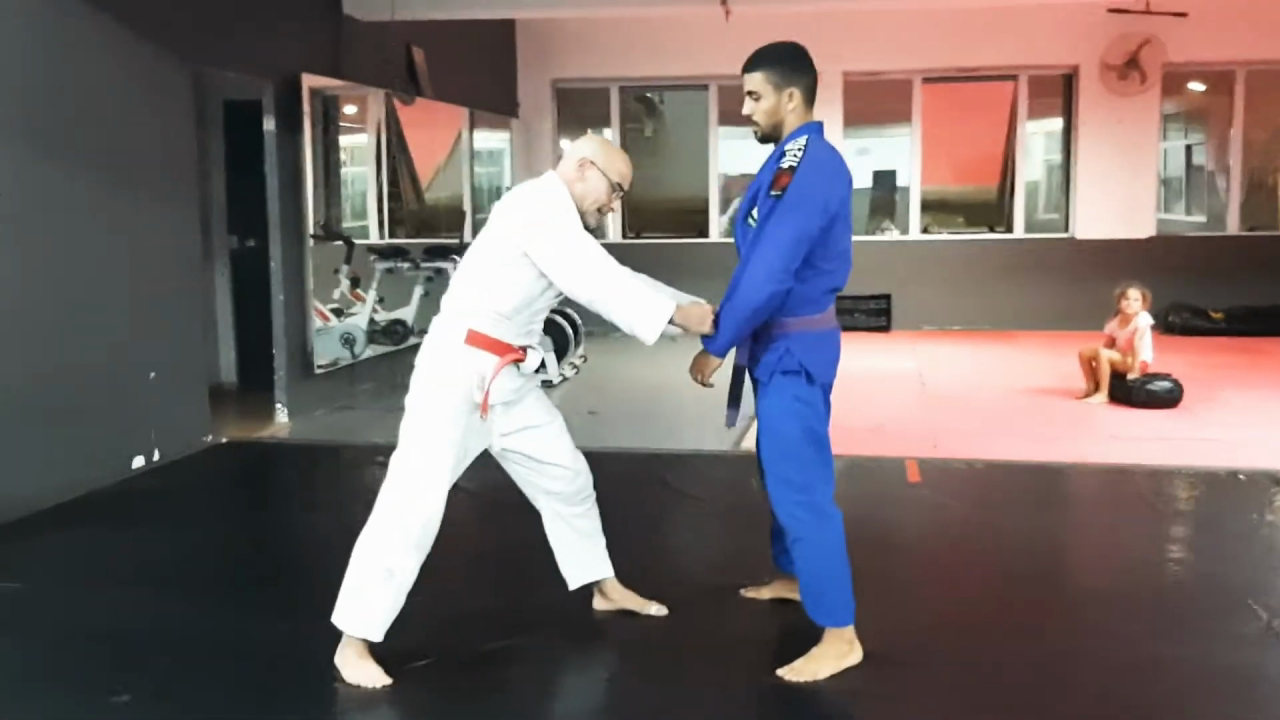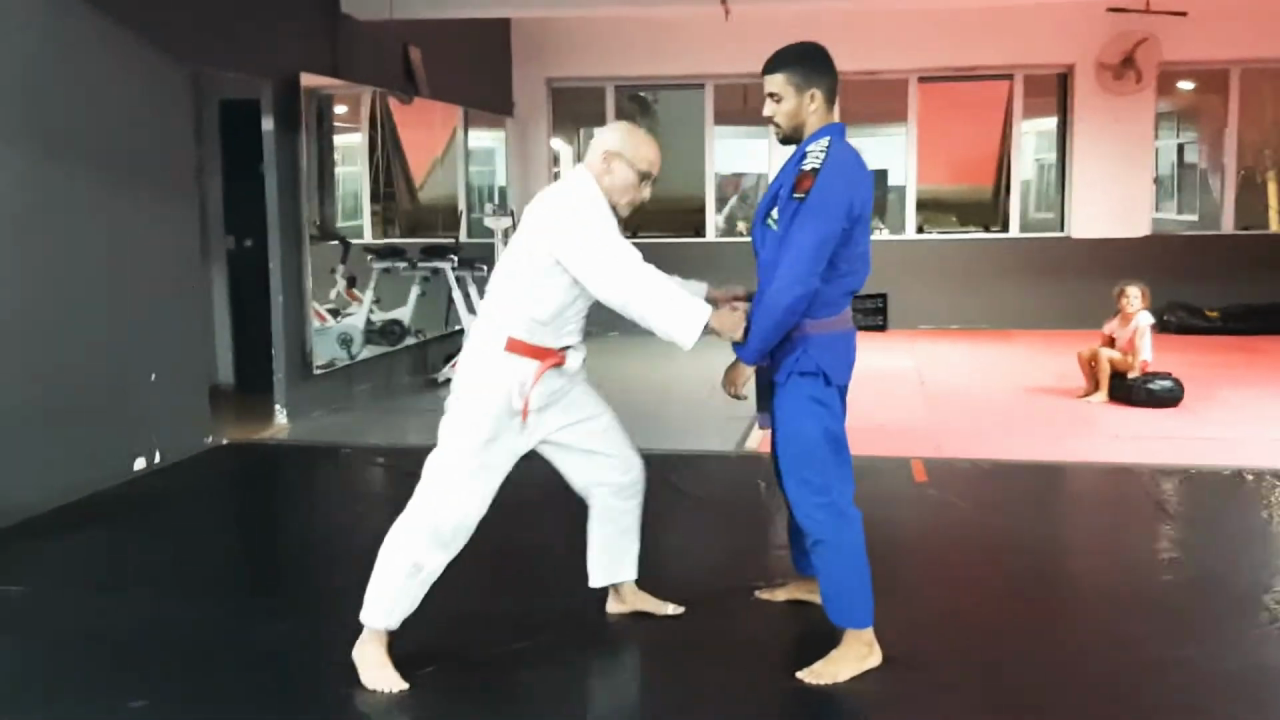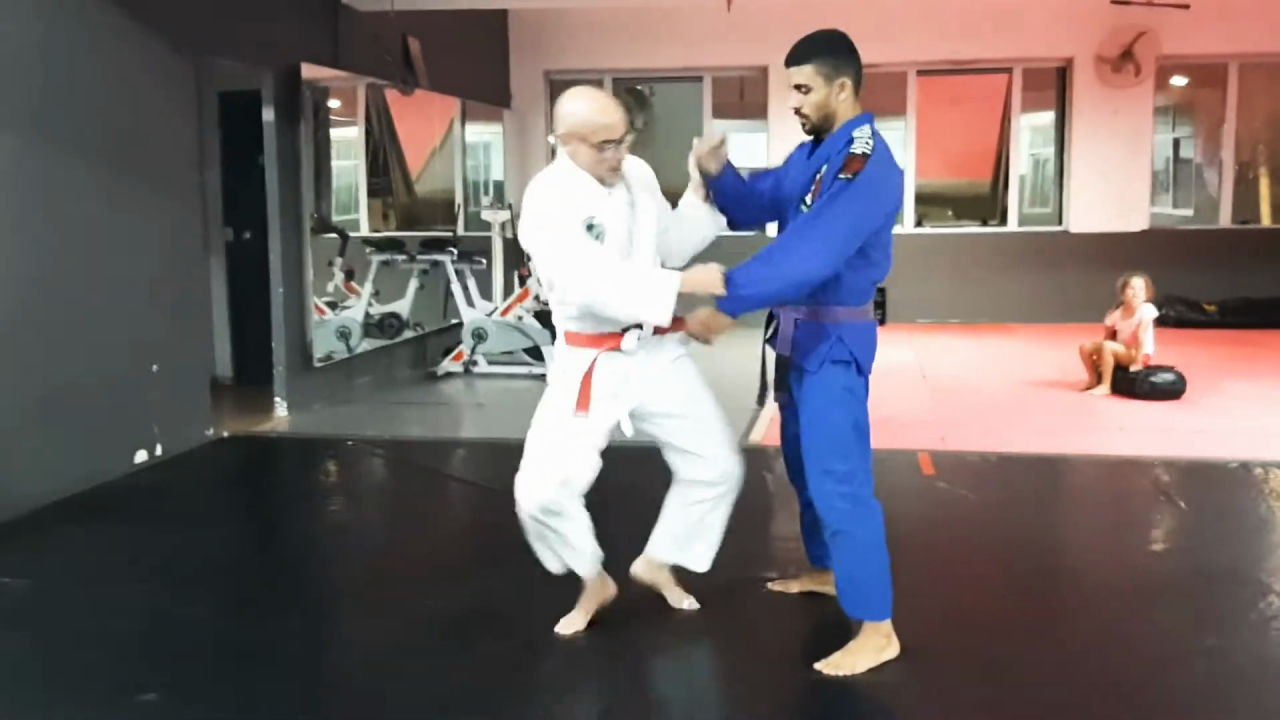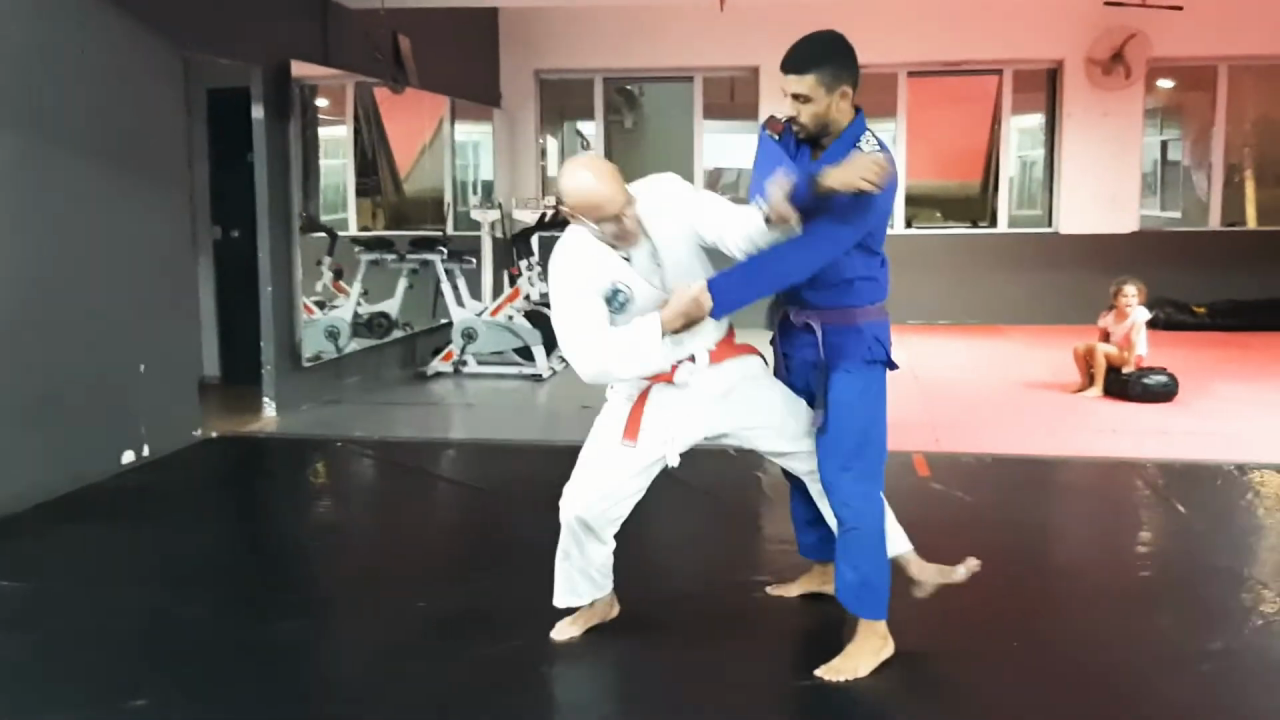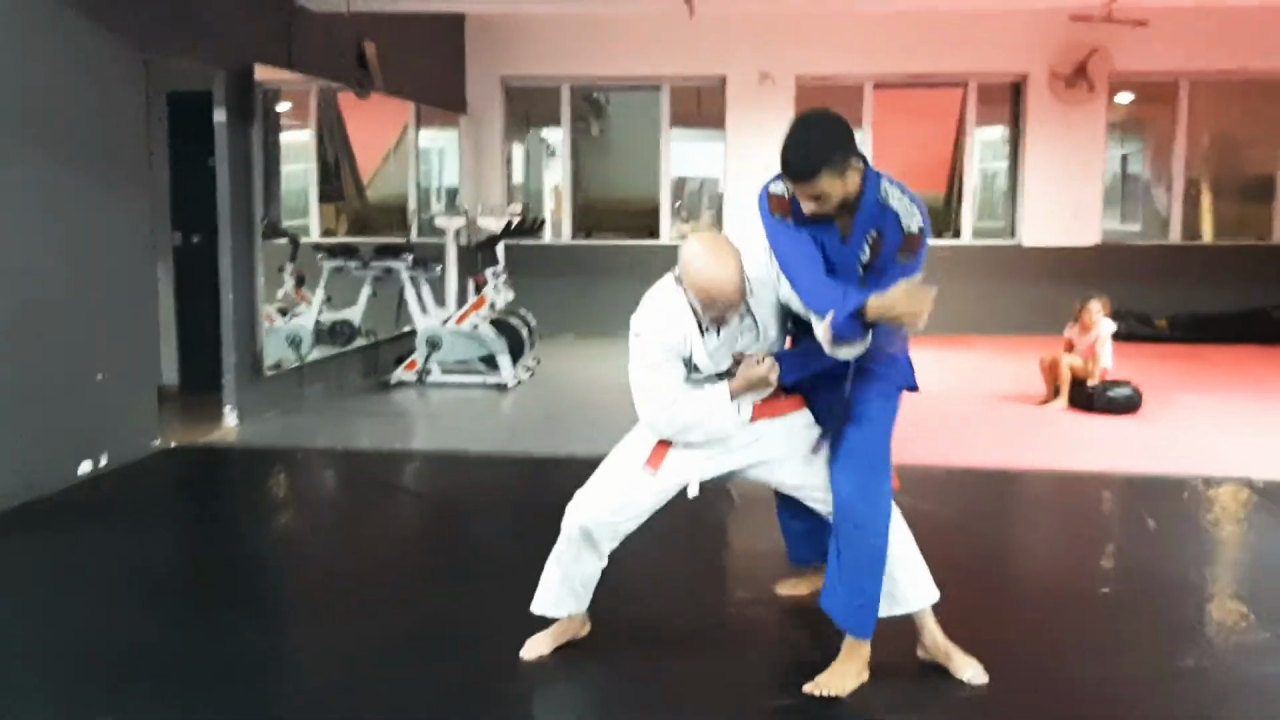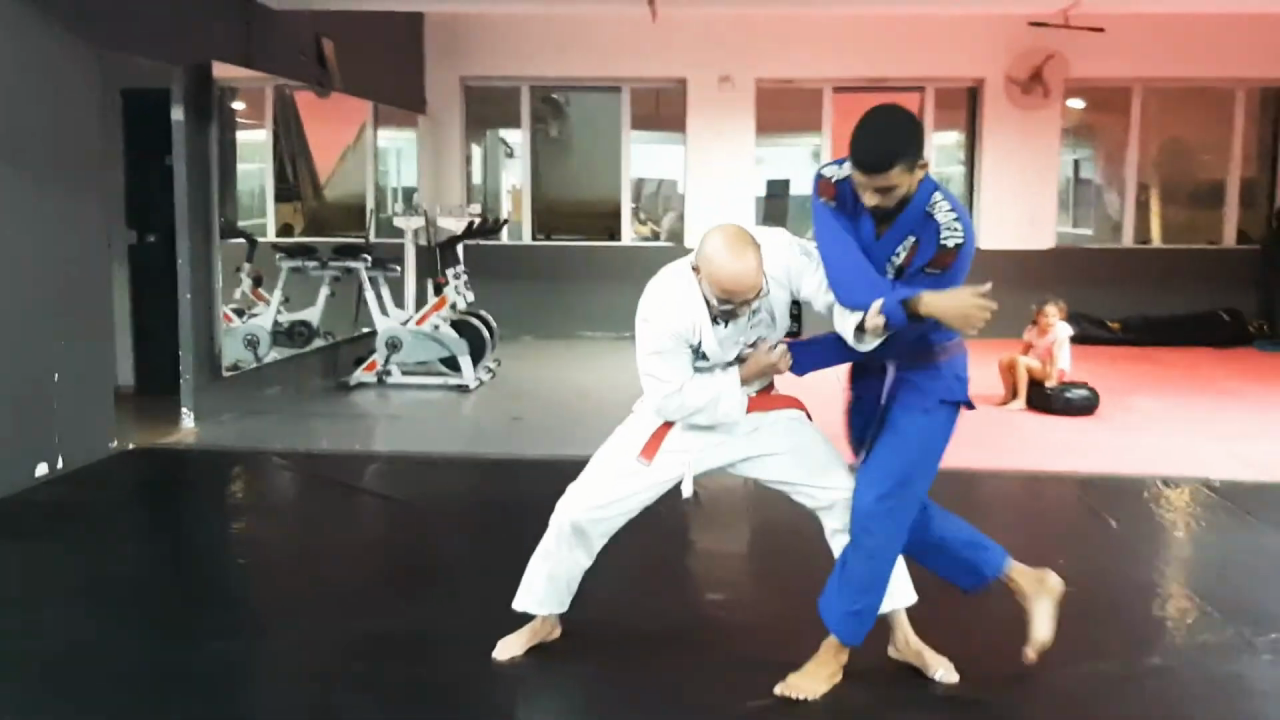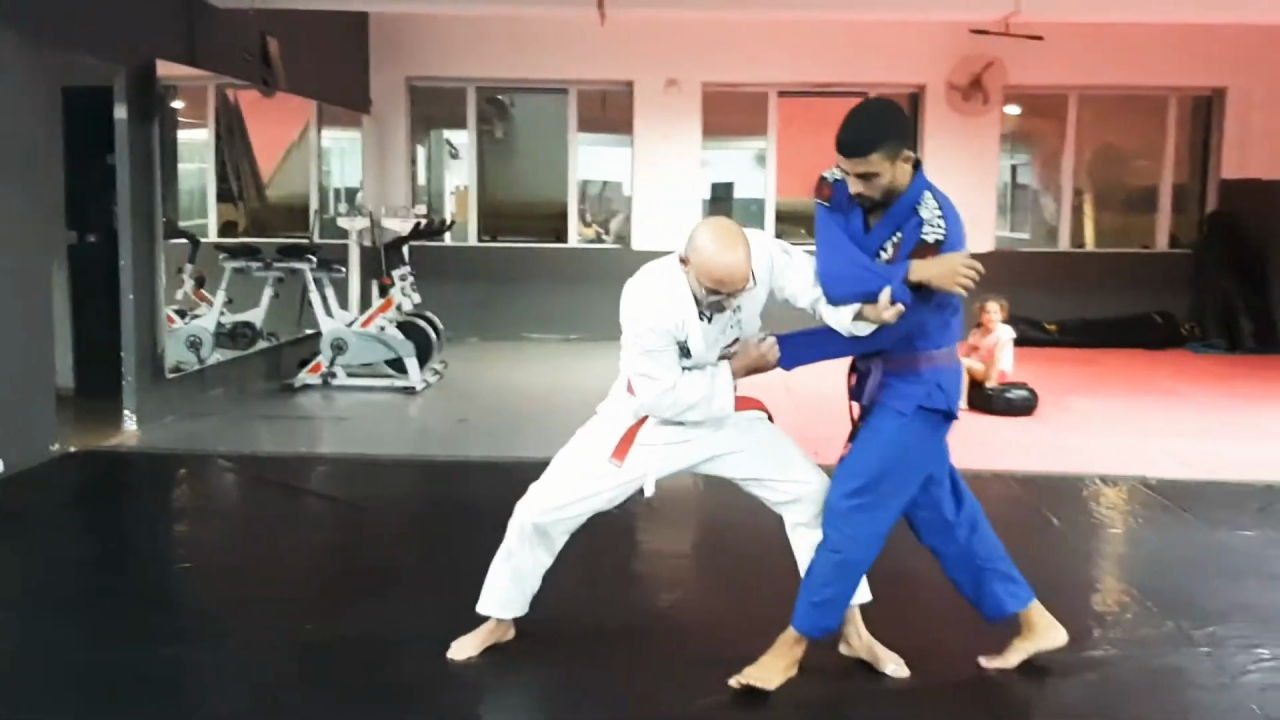
dt=0.3s
person 1, frame 1
left shoulder: (807, 167)
right shoulder: (799, 161)
left elbow: (766, 274)
left wrist: (715, 345)
right wrist: (729, 334)
left hip: (793, 347)
right hip: (783, 343)
left knee: (801, 486)
right knee: (781, 474)
left ankle: (840, 636)
right ankle: (795, 576)
person 1, frame 2
left shoulder: (828, 171)
right shoulder: (817, 162)
left elbow: (795, 278)
left wrist: (746, 354)
right wrist: (740, 305)
left hip: (808, 349)
right hip: (795, 346)
left knee: (819, 485)
right knee: (798, 475)
left ankle: (860, 637)
right ankle: (815, 577)
person 1, frame 3
left shoulder: (868, 162)
right shoulder: (815, 152)
left elbow: (813, 254)
right elbow: (754, 204)
left wrist: (727, 300)
right wrist: (716, 170)
left hip: (834, 338)
right hip: (803, 334)
left knee: (839, 478)
right knee: (806, 464)
left ankle: (877, 630)
right ankle: (827, 569)
person 1, frame 4
left shoulder: (871, 166)
right shoulder: (788, 139)
left elbow: (808, 256)
right elbow: (773, 193)
left wrist: (710, 296)
right wrist: (812, 181)
left hip: (852, 337)
right hip: (797, 331)
left knee: (848, 475)
left ankle: (873, 632)
right ankle: (822, 565)
person 1, frame 5
left shoulder: (902, 219)
right shoulder: (780, 200)
left elbow: (861, 338)
right elbow: (814, 292)
left wrist: (775, 369)
right wrist: (872, 308)
left hip: (871, 367)
left knee: (859, 494)
left ankle: (855, 650)
right ankle: (823, 570)
person 1, frame 6
left shoulder: (948, 232)
right shoulder: (834, 187)
left elbow: (887, 336)
right elbow: (850, 287)
left wrist: (791, 357)
right wrist: (916, 303)
left hip: (924, 378)
right hip: (874, 377)
left knee: (878, 508)
right knee: (899, 507)
left ankle: (832, 656)
right ankle: (1027, 583)
person 1, frame 7
left shoulder: (935, 228)
right shoulder: (835, 192)
left elbow: (877, 329)
right elbow: (838, 285)
left wrist: (779, 352)
right wrist: (909, 277)
left hip: (916, 386)
right hip: (882, 378)
left knee: (853, 508)
right knee: (941, 510)
left ankle: (792, 645)
right ankle: (1035, 621)
person 2, frame 1
left shoulder: (561, 223)
right shoulder: (537, 205)
left elbow: (615, 279)
right elbow: (592, 284)
left wrist: (697, 309)
right wrist: (676, 312)
left hip: (507, 375)
right hip: (458, 368)
left knee: (565, 476)
right knee: (415, 499)
left ankle: (605, 587)
right ankle: (354, 641)
person 2, frame 2
left shoulder: (594, 213)
right shoulder: (568, 207)
left elbow: (636, 278)
right elbow: (623, 286)
left wrist: (705, 294)
right wrist: (708, 317)
left hip: (560, 376)
right hip: (503, 373)
left knee: (620, 474)
right knee: (449, 502)
left ankle: (622, 590)
right ankle: (373, 637)
person 2, frame 3
left shoulder: (636, 174)
right shoulder: (548, 200)
left elbow: (672, 247)
right elbow: (583, 284)
left wrist: (700, 190)
right wrist: (683, 285)
left hip: (658, 350)
right hip: (589, 364)
left knee: (717, 465)
right knee: (543, 490)
left ankle: (657, 564)
right ankle: (593, 580)
person 2, frame 4
left shoulder: (663, 193)
right shoulder: (573, 262)
left elbow: (748, 234)
right elbow: (593, 359)
right wrist: (664, 322)
left hip: (726, 372)
right hip: (650, 392)
left knee: (825, 453)
right knee: (586, 502)
left ankle: (912, 565)
right ankle: (596, 601)
person 2, frame 5
left shoulder: (763, 263)
right shoulder: (655, 319)
right elbow: (666, 417)
right wrist: (733, 390)
left hip: (769, 417)
right hip: (685, 428)
right knee: (591, 513)
left ankle: (927, 635)
right ankle: (569, 618)
person 2, frame 6
left shoulder: (780, 253)
right shoulder: (664, 301)
left elbow: (840, 294)
right elbow: (671, 400)
left wrist: (866, 322)
right wrist: (745, 374)
left hip: (759, 411)
right hip: (678, 419)
left knee: (847, 496)
right knee: (584, 508)
left ankle: (902, 636)
right ankle: (543, 620)
person 2, frame 7
left shoulder: (762, 254)
right shoulder: (648, 297)
left elbow: (822, 289)
right elbow: (660, 397)
left wrist: (871, 309)
right wrist: (735, 370)
left hip: (723, 412)
right hip: (645, 417)
left knee: (810, 494)
right knee: (545, 508)
left ankle: (854, 633)
right ankle: (498, 622)
